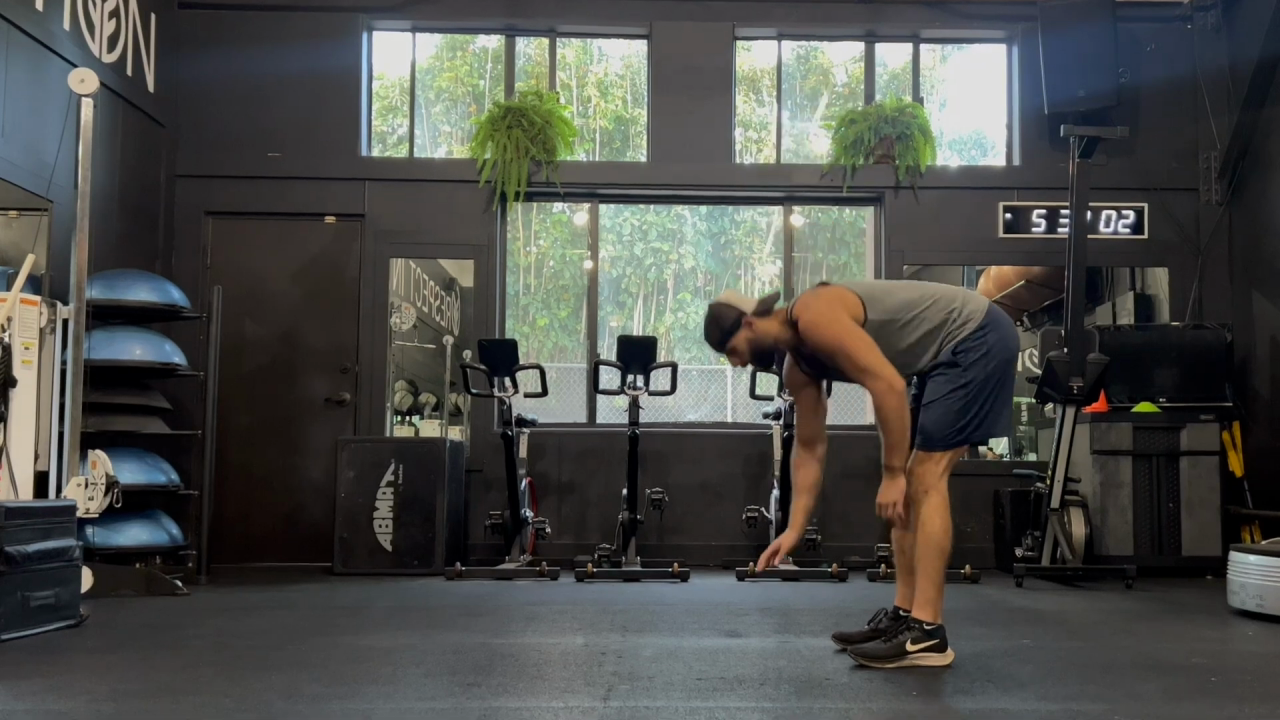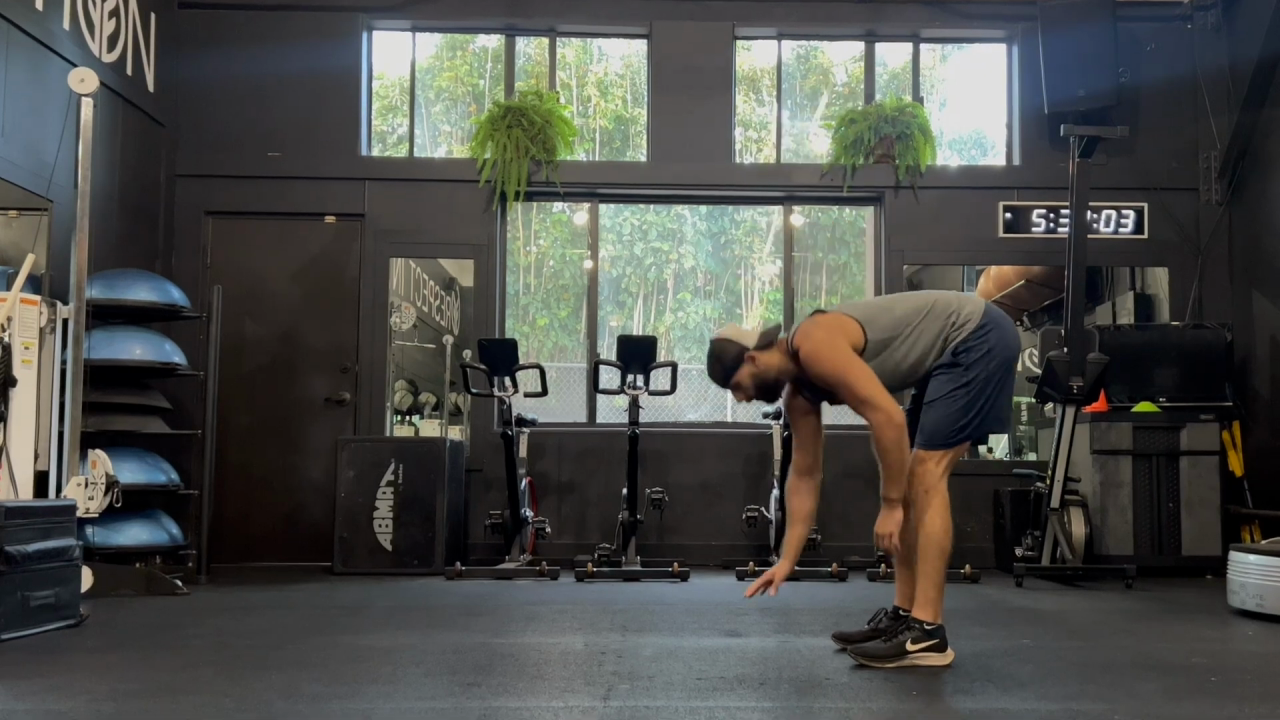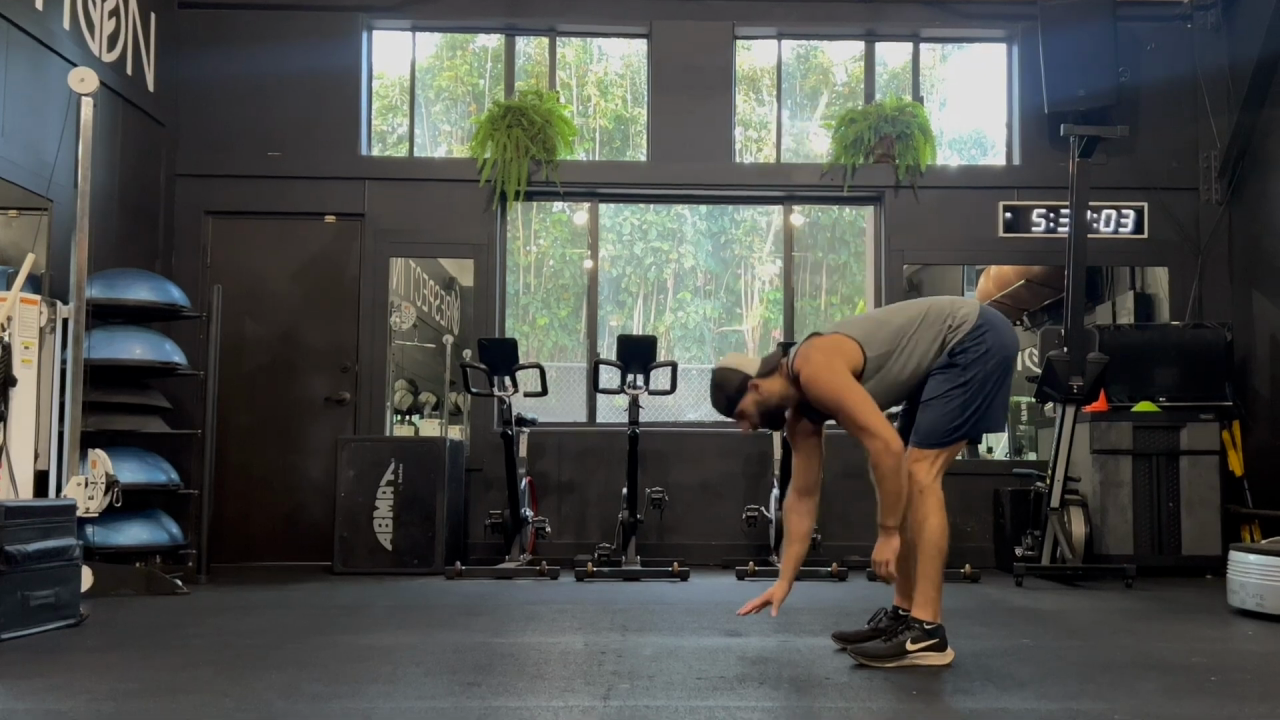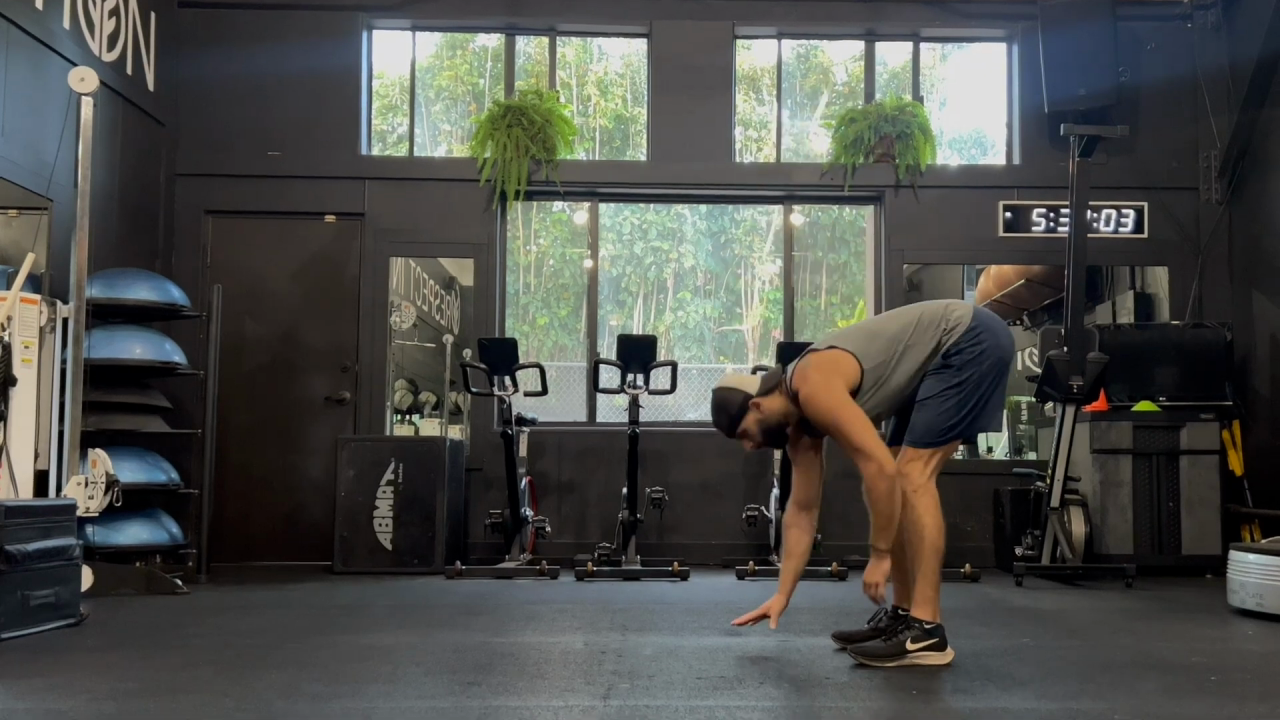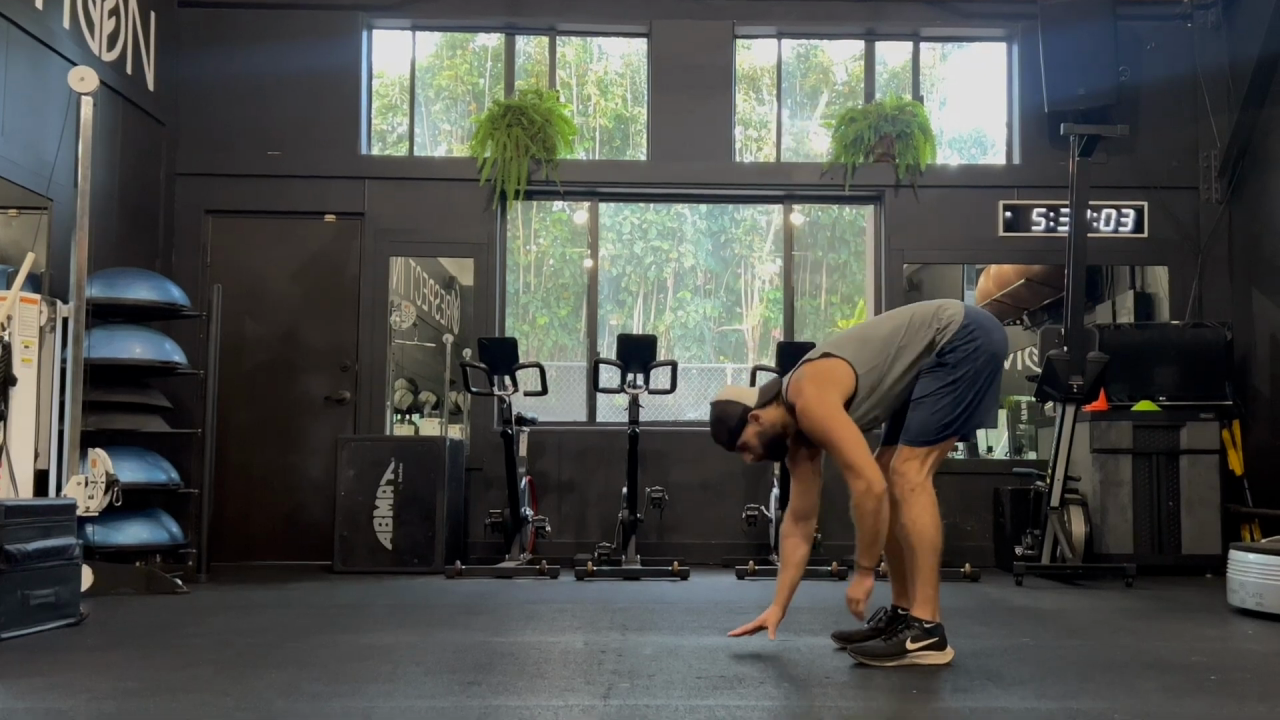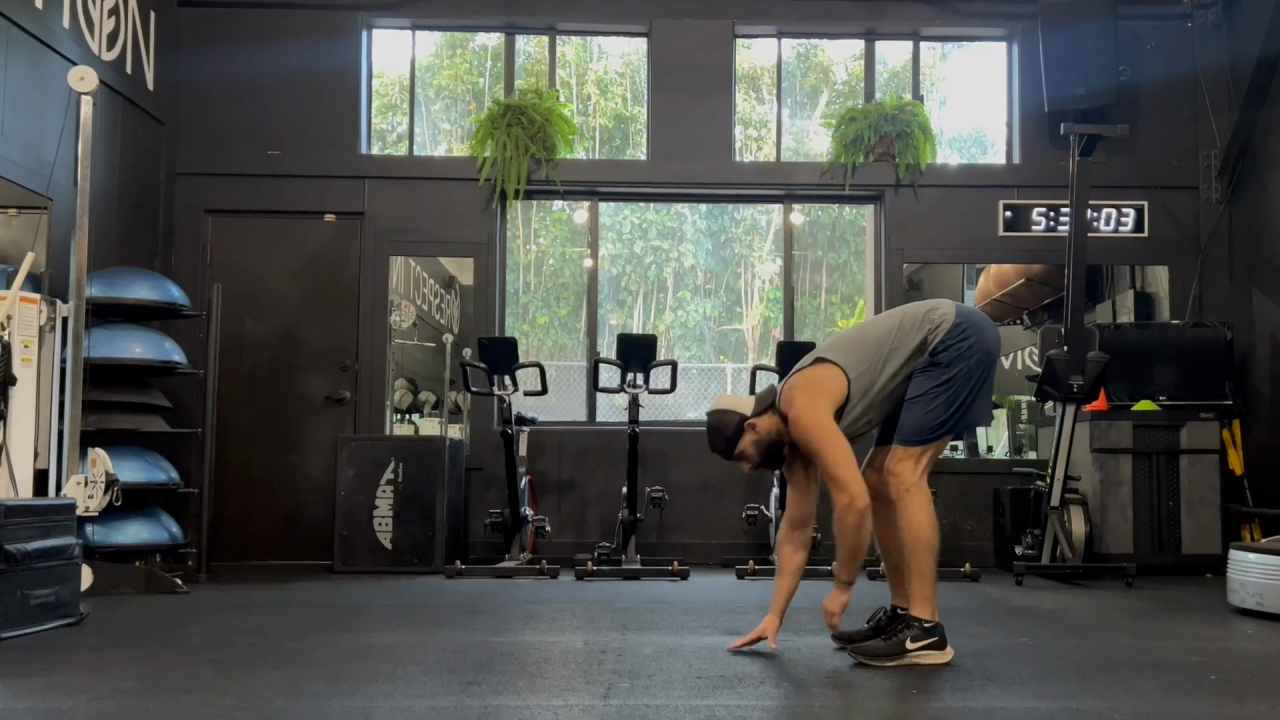
dt=0.1s
person 1, frame 1
left shoulder: (815, 318)
right shoulder: (798, 362)
left elbow: (889, 385)
right elbow: (809, 448)
left wrist: (892, 474)
right wrist: (793, 530)
left hip: (978, 336)
right hip: (953, 351)
left knee: (925, 476)
right knee: (909, 491)
left ankle: (926, 633)
right ankle: (904, 614)
person 1, frame 2
left shoulder: (813, 349)
right shoulder: (799, 388)
left elbow: (889, 419)
right elbow: (805, 475)
left wrist: (890, 504)
right wrist: (786, 562)
left hip: (980, 337)
right hip: (959, 347)
left knee: (924, 474)
right knee: (908, 477)
left ankle: (926, 633)
right ankle: (905, 614)
person 1, frame 3
left shoulder: (815, 370)
right shoulder: (800, 405)
left elbow: (886, 443)
right elbow: (803, 494)
left wrist: (888, 533)
right wrist: (784, 581)
left hip: (977, 338)
right hip: (959, 348)
left knee: (918, 474)
right knee: (904, 478)
left ankle: (926, 632)
right ankle: (904, 613)
person 1, frame 4
left shoulder: (814, 391)
right shoulder: (799, 418)
left elbow: (882, 469)
right elbow: (802, 510)
left wrist: (879, 556)
right wrist: (781, 597)
left hip: (972, 339)
right hip: (954, 347)
left knee: (911, 475)
right knee: (901, 476)
left ankle: (926, 632)
right ankle: (904, 614)
person 1, frame 5
left shoulder: (811, 401)
right shoulder: (796, 426)
left elbow: (869, 485)
right elbow: (800, 519)
left wrist: (863, 572)
right wrist: (777, 607)
left hip: (965, 338)
right hip: (951, 345)
left knee: (908, 474)
right knee: (894, 477)
left ankle: (925, 630)
right ankle: (903, 614)
person 1, frame 6
left shoulder: (804, 411)
right shoulder: (794, 428)
left elbow: (853, 501)
right elbow: (797, 524)
left wrist: (842, 586)
right wrist: (775, 615)
left hip: (958, 336)
right hip: (945, 342)
left knee: (902, 476)
right knee: (880, 478)
left ankle: (925, 630)
right ankle: (901, 614)
